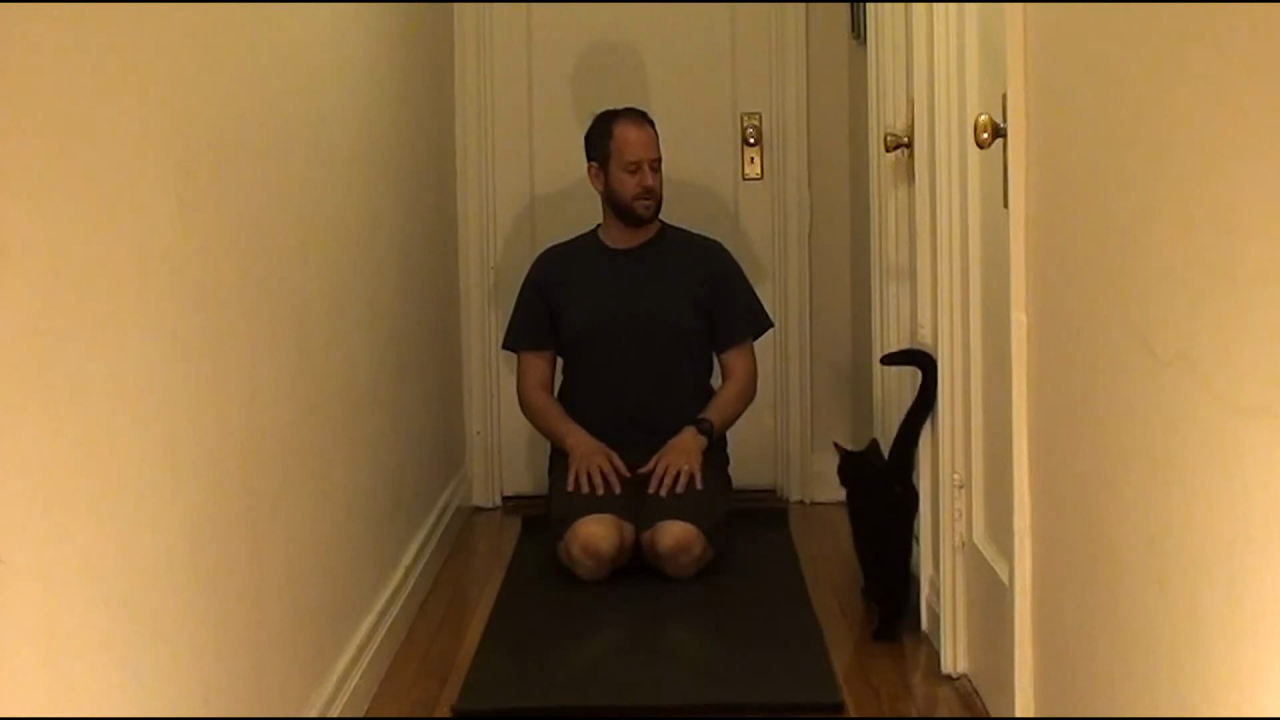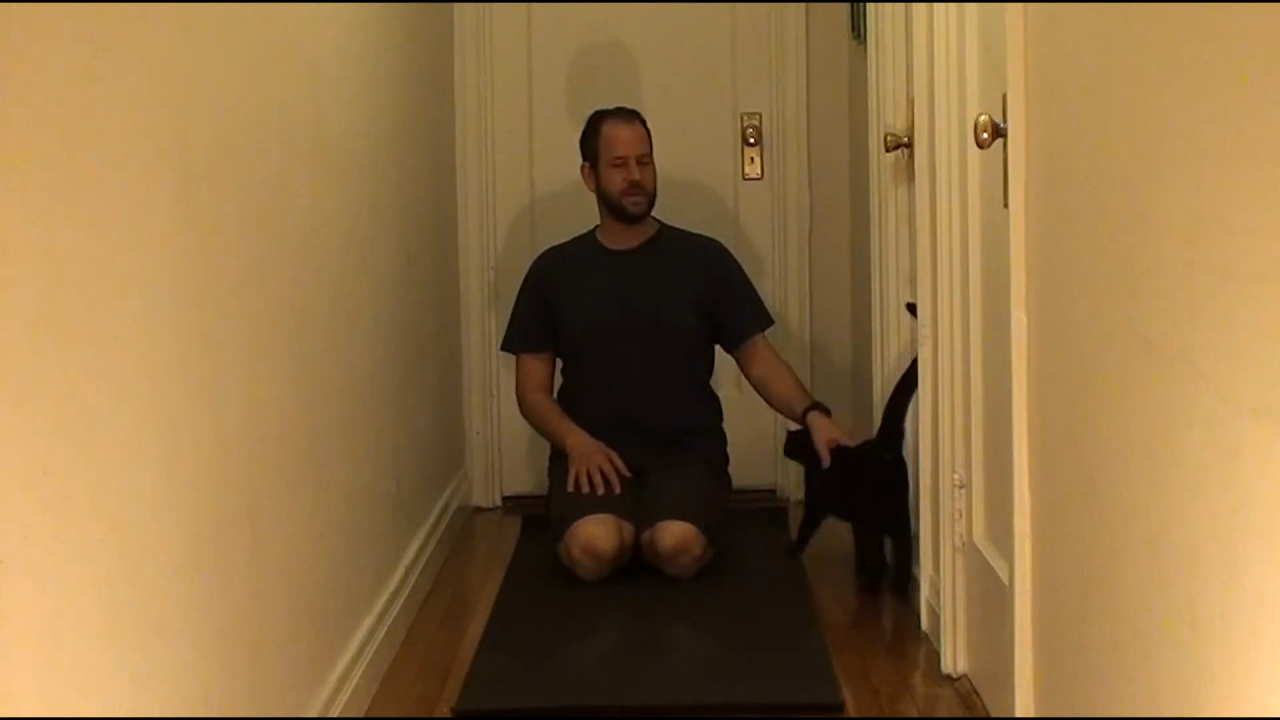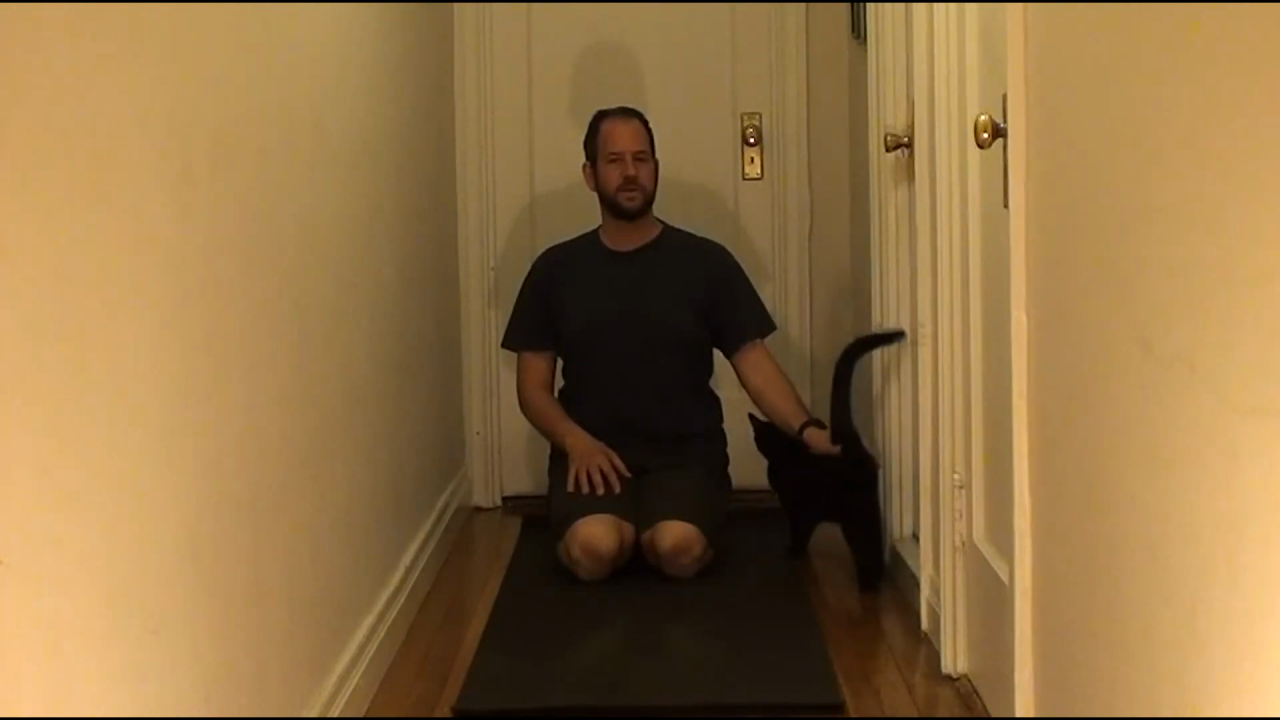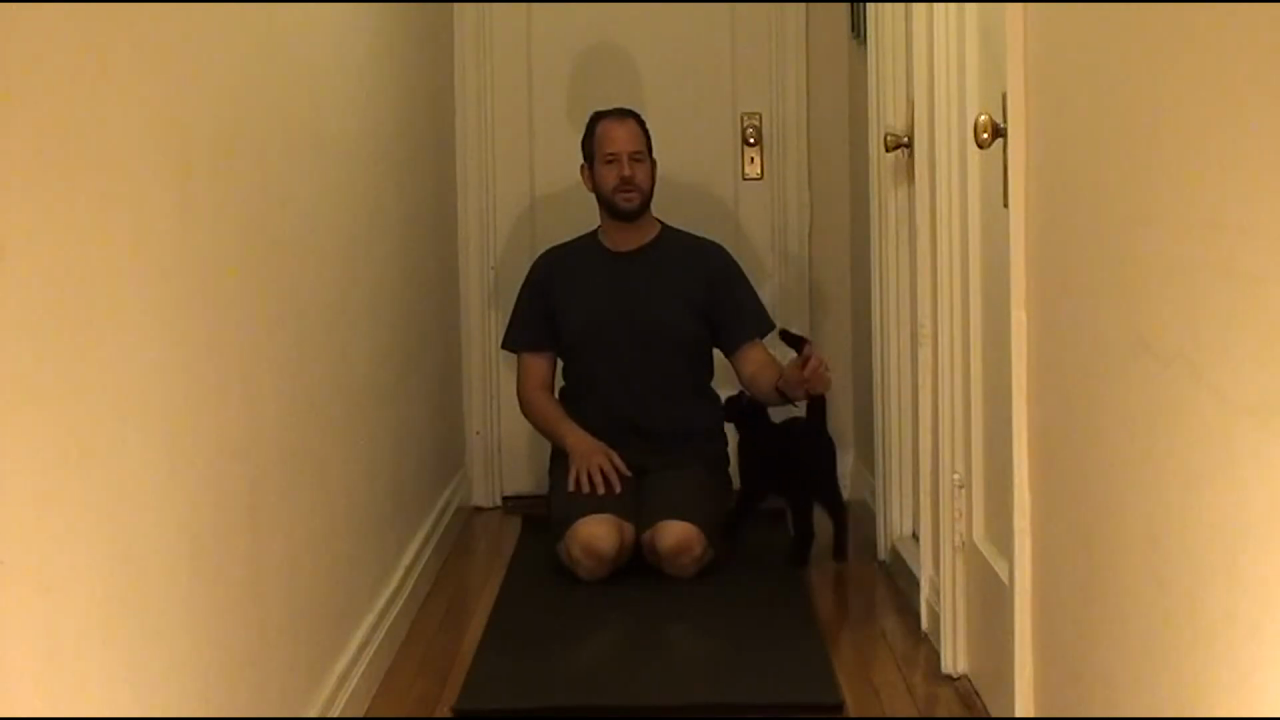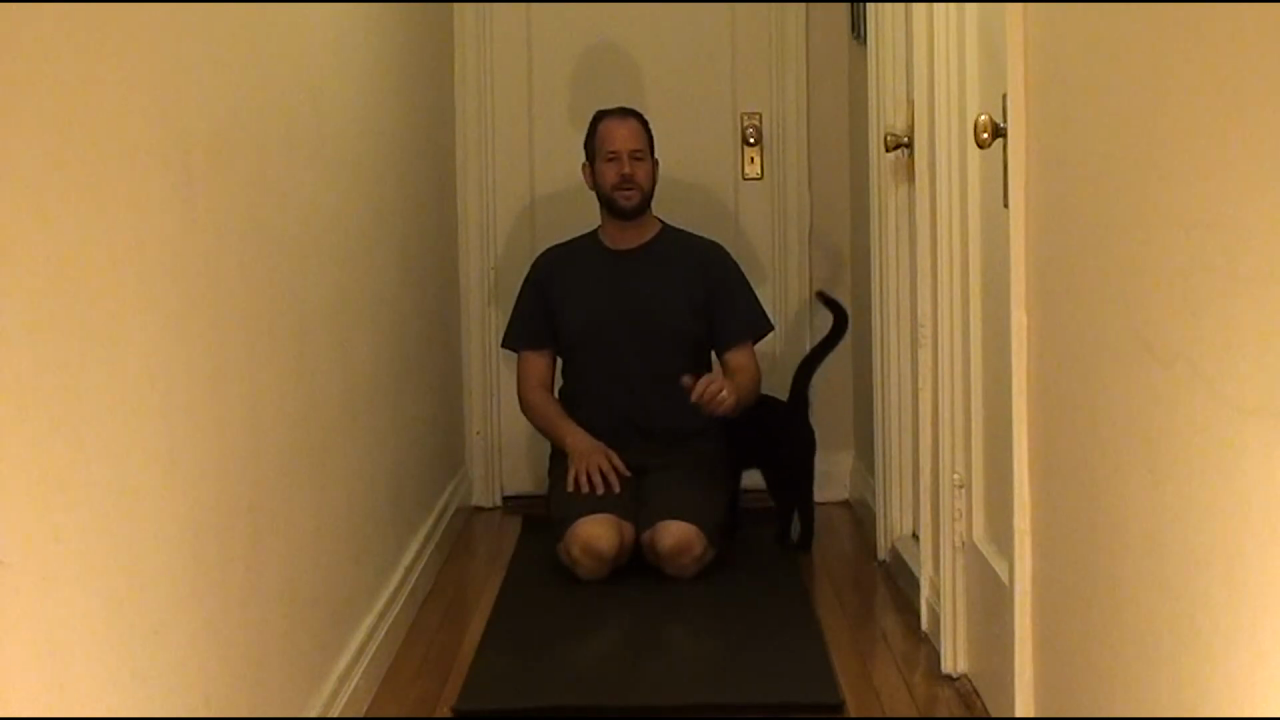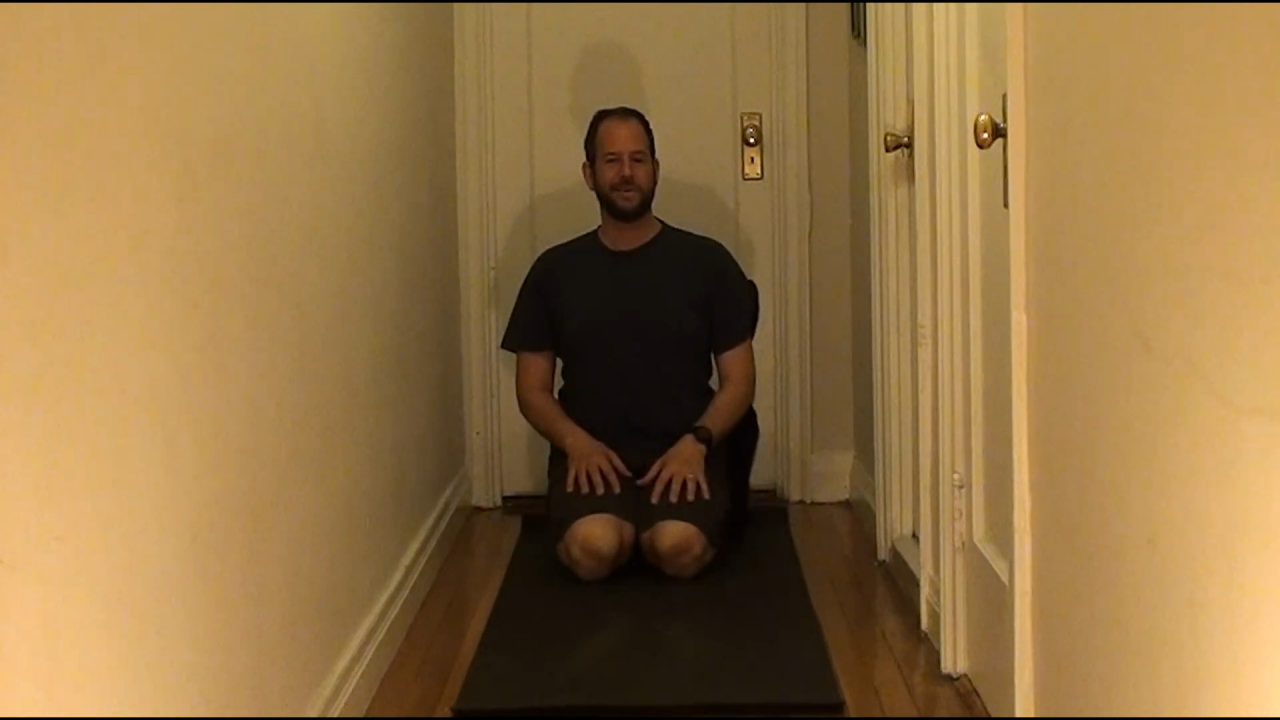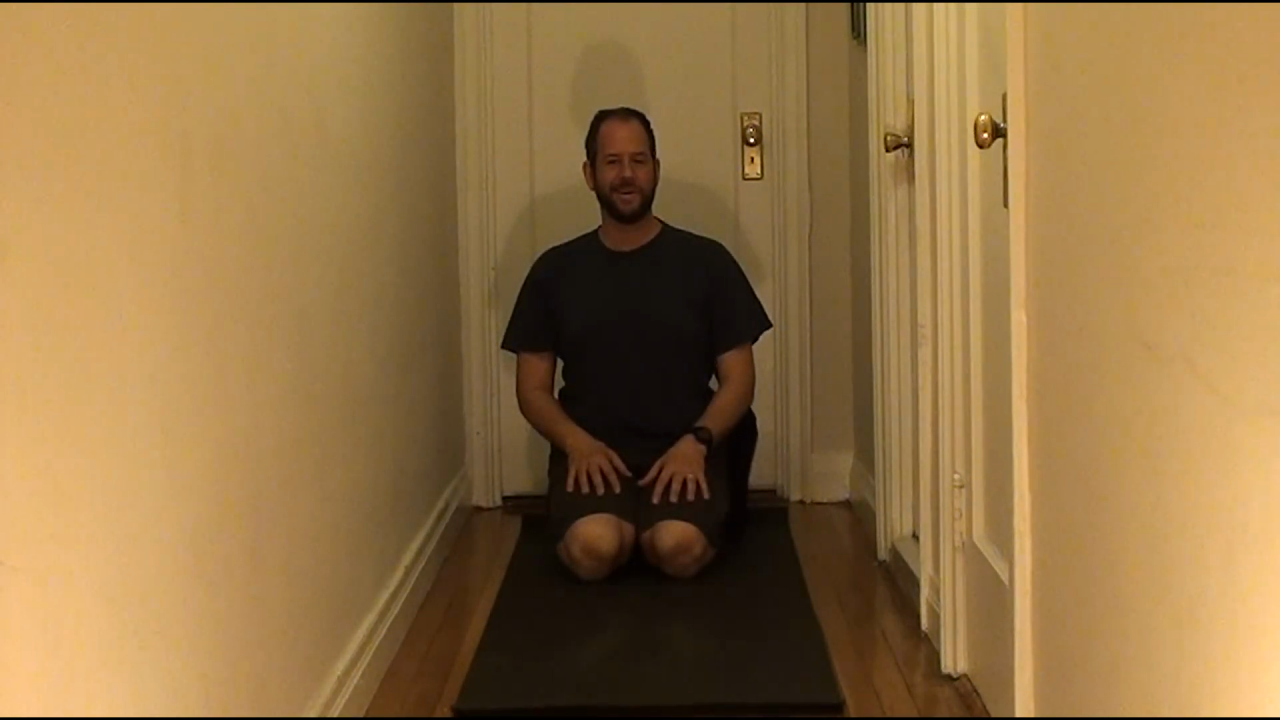
dt=0.7s
person 1, frame 1
left shoulder: (706, 260)
right shoulder: (556, 269)
left elbow: (741, 375)
right elbow: (533, 388)
left wrist: (698, 434)
right wrist: (577, 442)
left hip: (684, 447)
right hip: (593, 450)
left knee: (677, 547)
right knee: (592, 549)
left ankle: (653, 529)
right ankle: (624, 527)
person 1, frame 2
left shoulder: (704, 259)
right shoulder: (553, 271)
left elbow: (758, 359)
right elbow: (532, 389)
left wrist: (812, 414)
right wrist: (575, 441)
left hip: (687, 449)
right hip: (593, 450)
left knee: (678, 548)
right knee: (593, 550)
left ankle: (647, 527)
right ankle: (624, 527)
person 1, frame 3
left shoulder: (706, 262)
right shoulder: (555, 269)
left elbow: (755, 364)
right elbow: (533, 387)
left wrist: (808, 429)
right wrist: (575, 441)
left hip: (686, 450)
right hip: (593, 450)
left knee: (678, 549)
right knee: (594, 550)
left ankle: (649, 530)
right ankle: (623, 529)
person 1, frame 4
left shoulder: (705, 261)
right shoulder: (555, 270)
left elbow: (753, 367)
right elbow: (533, 389)
left wrist: (788, 384)
right wrist: (576, 441)
left hip: (687, 449)
right hip: (593, 450)
left knee: (679, 548)
right knee: (594, 550)
left ankle: (653, 529)
right ankle: (628, 526)
person 1, frame 5
left shoulder: (705, 261)
right shoulder: (554, 269)
left elbow: (744, 372)
right elbow: (533, 388)
left wrist: (729, 391)
right wrist: (576, 441)
left hip: (685, 448)
right hip: (591, 449)
left knee: (678, 548)
right knee: (592, 549)
left ankle: (679, 523)
right ankle: (622, 527)
person 1, frame 6
left shoulder: (707, 261)
right shoulder: (554, 270)
left elbow: (738, 380)
right elbow: (532, 389)
left wrist: (696, 442)
right wrist: (576, 441)
left hip: (682, 449)
right hip: (591, 451)
left knee: (678, 548)
right knee: (593, 549)
left ankle: (648, 527)
right ankle: (626, 527)
person 1, frame 7
left shoulder: (707, 262)
right shoulder: (554, 271)
left elbow: (738, 381)
right elbow: (533, 390)
left wrist: (696, 441)
right wrist: (577, 442)
left hip: (682, 449)
right hip: (591, 451)
left knee: (679, 548)
right knee: (592, 550)
left ankle: (650, 530)
right ankle: (624, 530)
